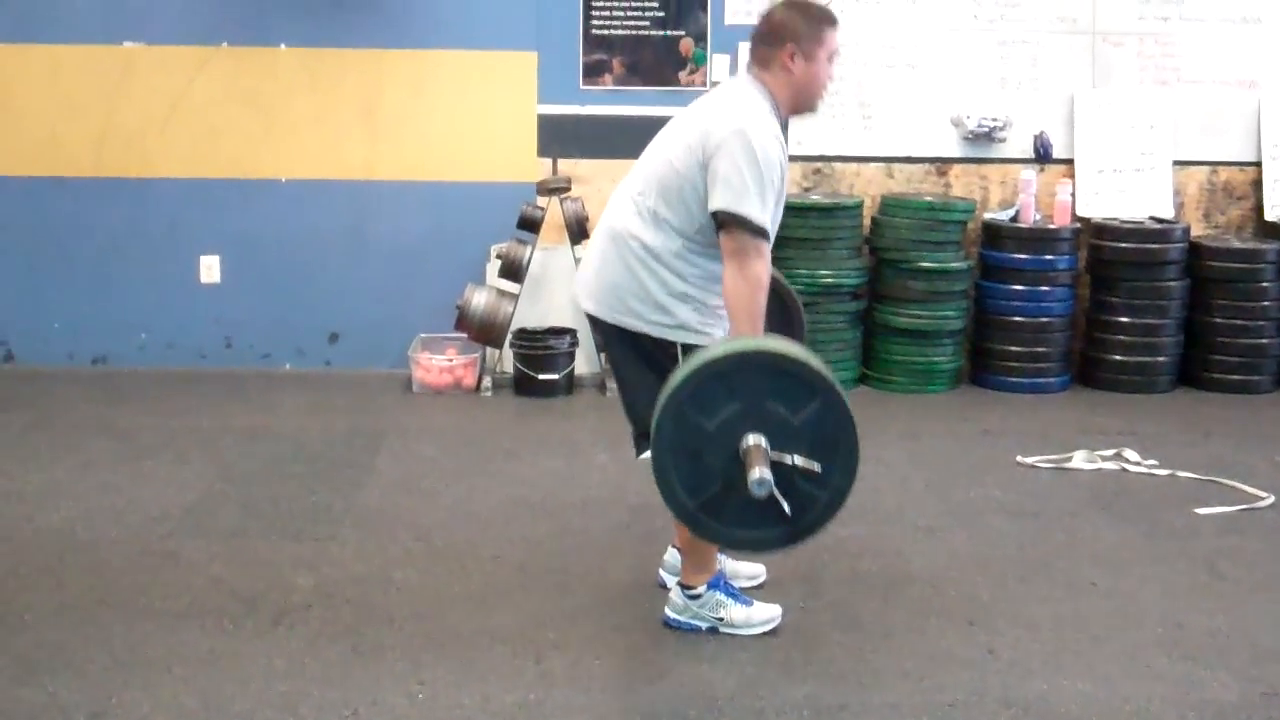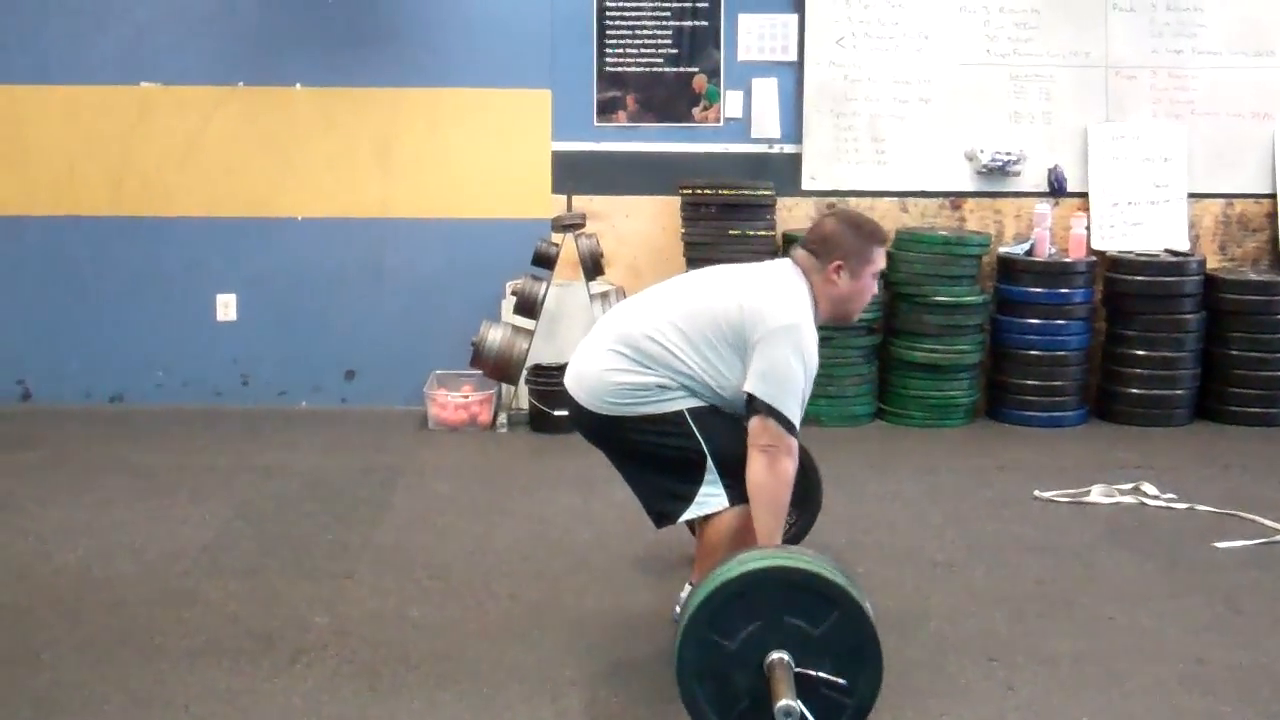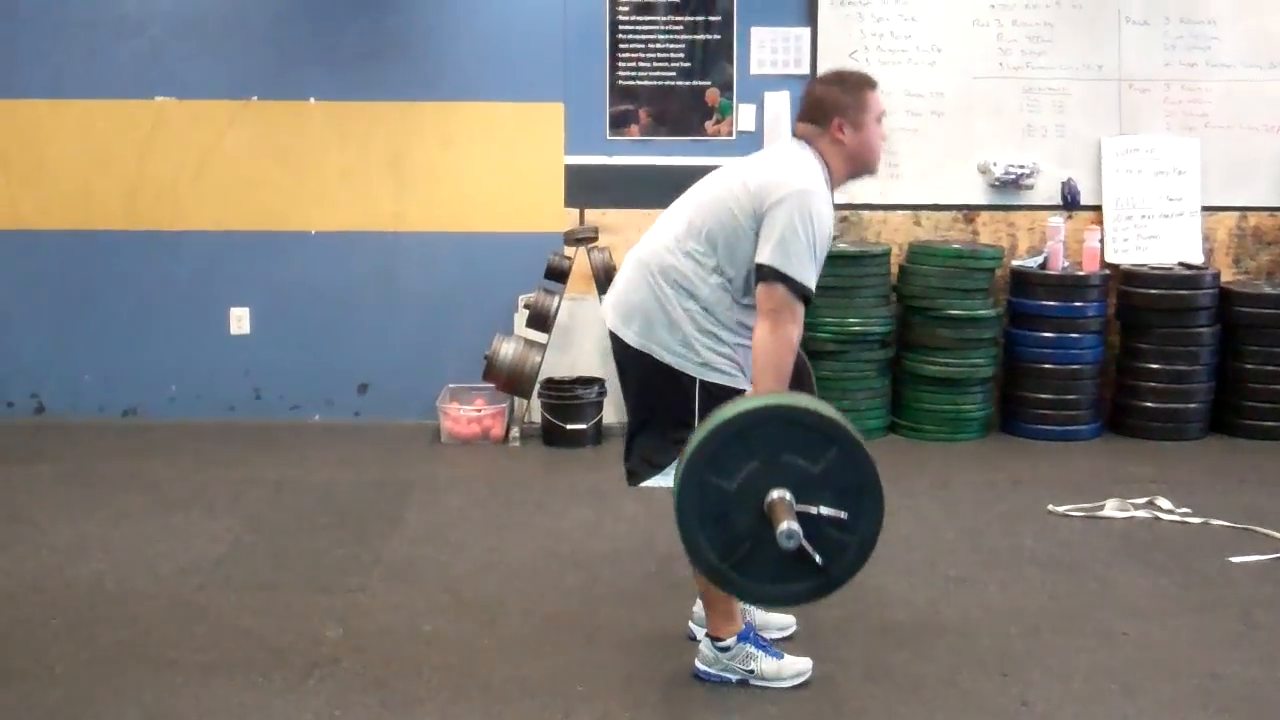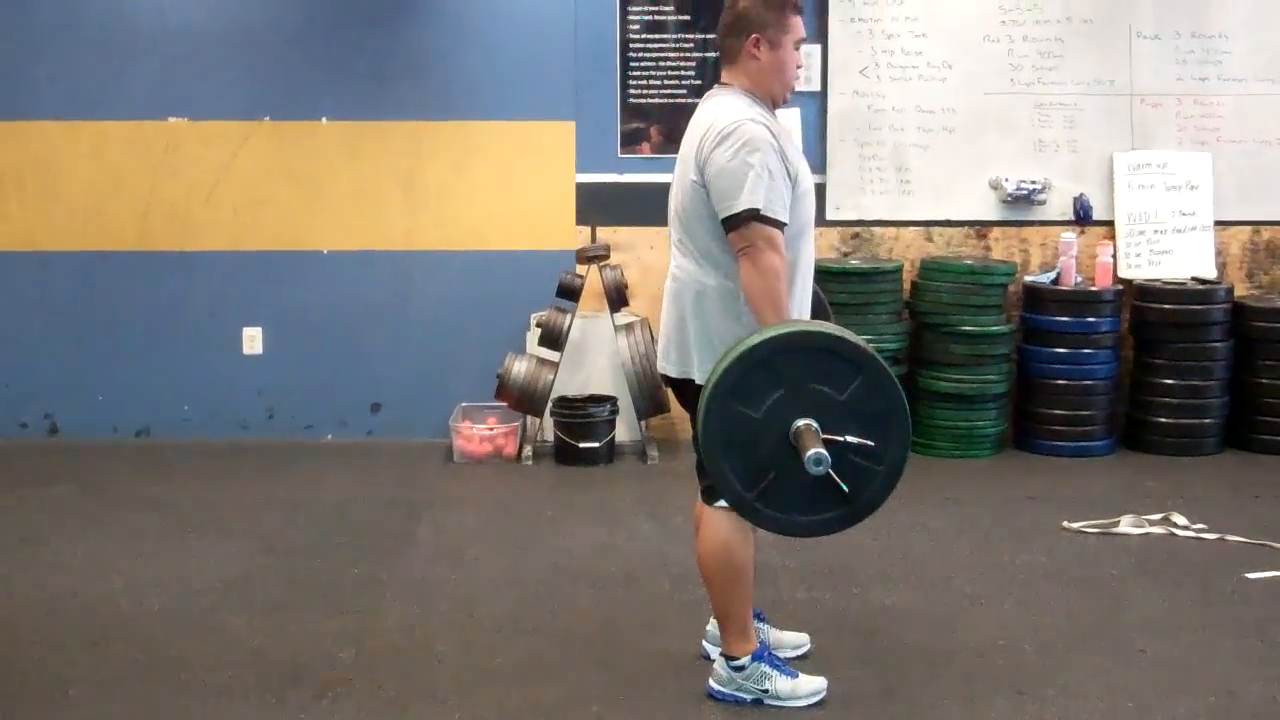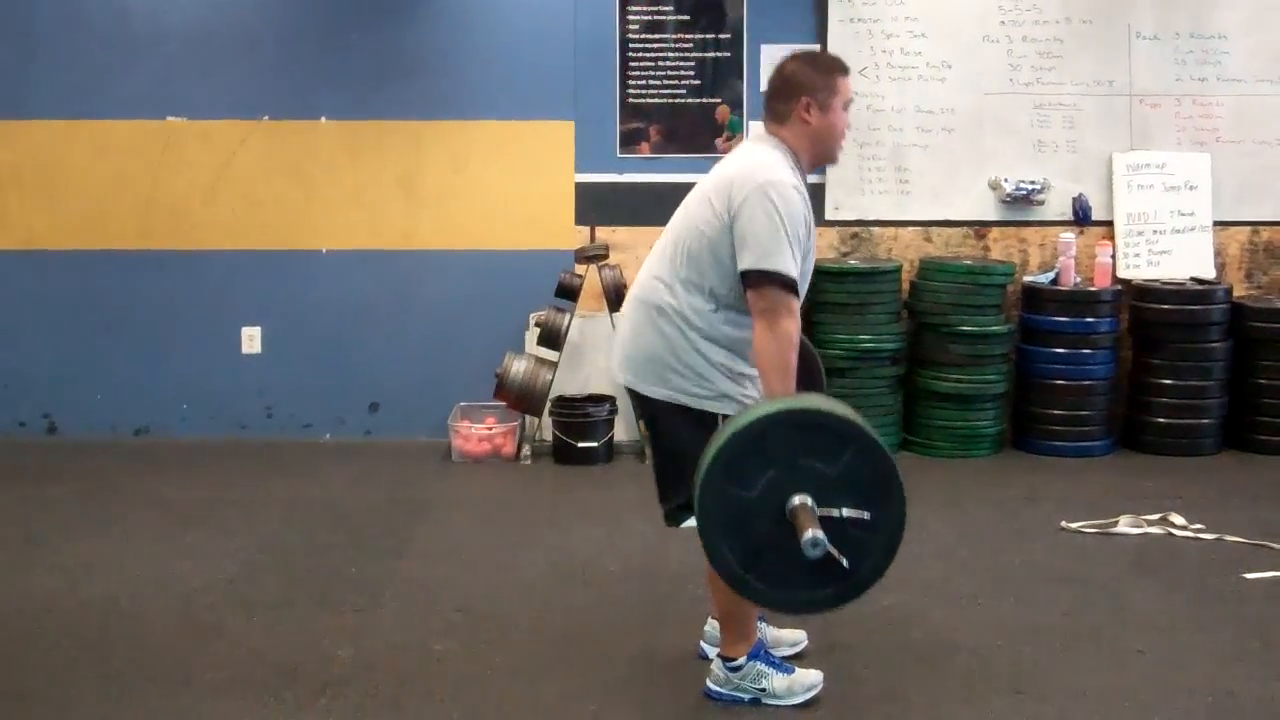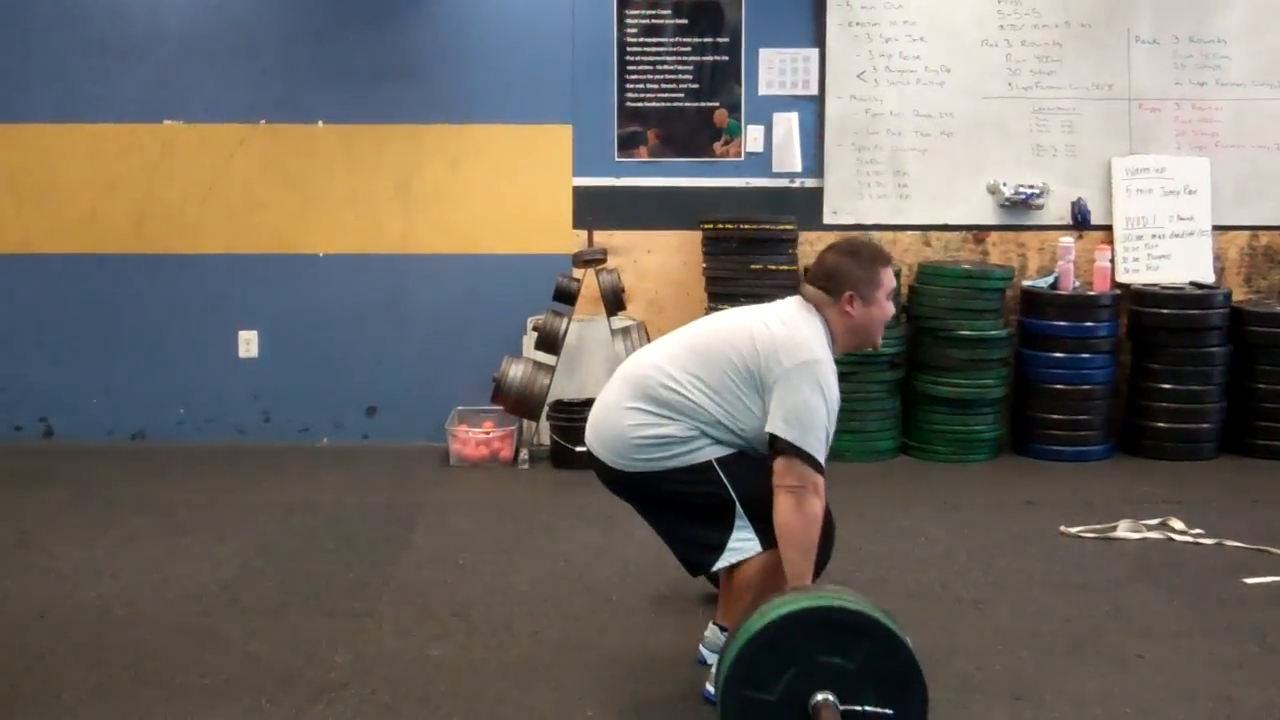
dt=0.5s
person 1, frame 1
left shoulder: (737, 104)
right shoulder: (751, 131)
left elbow: (735, 249)
right elbow: (745, 262)
left hip: (638, 282)
right hip: (649, 296)
left ankle: (689, 552)
right ankle: (696, 592)
person 1, frame 2
left shoulder: (779, 288)
right shoulder: (790, 327)
right elbow: (772, 453)
left hip: (612, 375)
right hip: (623, 393)
left knee: (729, 469)
right knee: (740, 494)
person 1, frame 3
left shoulder: (791, 169)
right shoulder: (803, 193)
left elbow: (768, 308)
right elbow: (778, 317)
left hip: (662, 314)
right hip: (671, 327)
left ankle: (721, 606)
right ankle: (725, 644)
person 1, frame 4
left shoulder: (728, 117)
right shoulder: (743, 130)
right elbow: (757, 251)
left hip: (719, 339)
right hip: (731, 347)
left knee: (728, 492)
right knee: (731, 498)
left ankle: (733, 624)
right ankle: (738, 664)
person 1, frame 5
left shoulder: (760, 165)
right shoulder: (774, 185)
right elbow: (773, 315)
left wrist: (774, 406)
left hip: (681, 349)
right hip: (688, 364)
right knee: (742, 511)
left ankle: (732, 623)
right ankle: (738, 664)
person 1, frame 6
left shoulder: (791, 324)
right shoulder: (807, 358)
right elbow: (799, 492)
left hip: (634, 425)
right hip: (646, 442)
left knee: (773, 510)
right knee: (775, 529)
left ankle: (728, 633)
